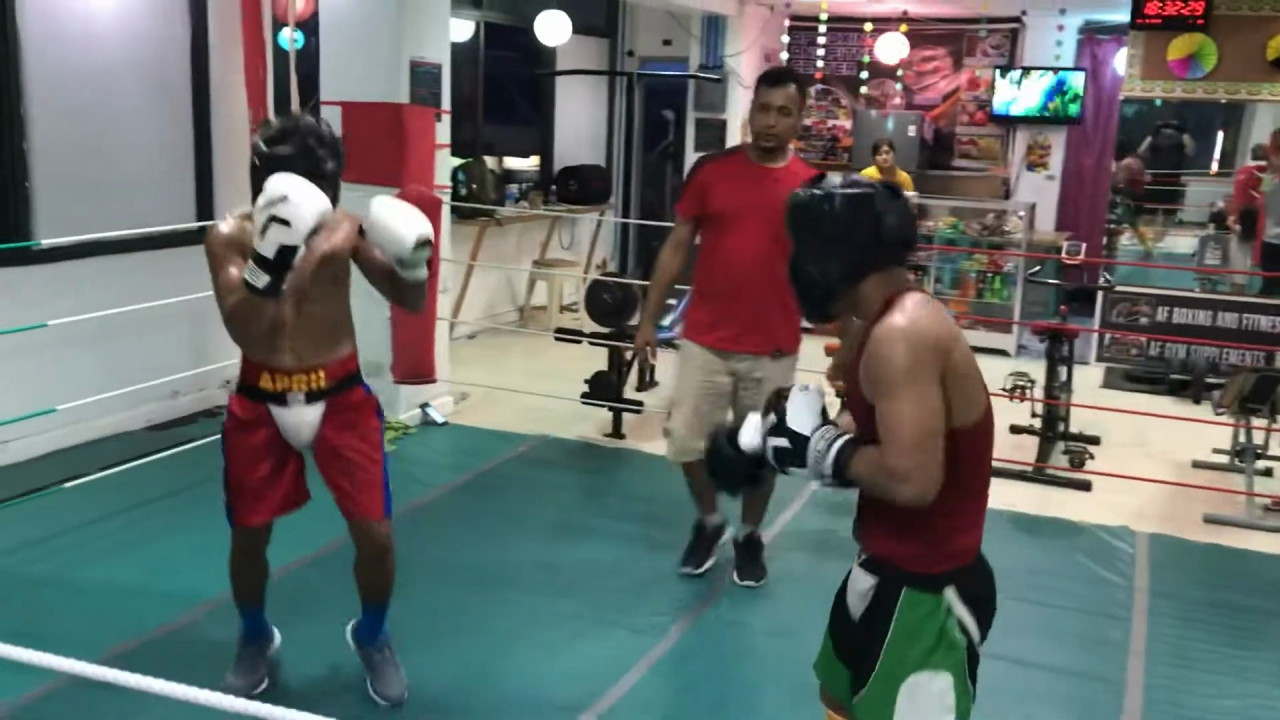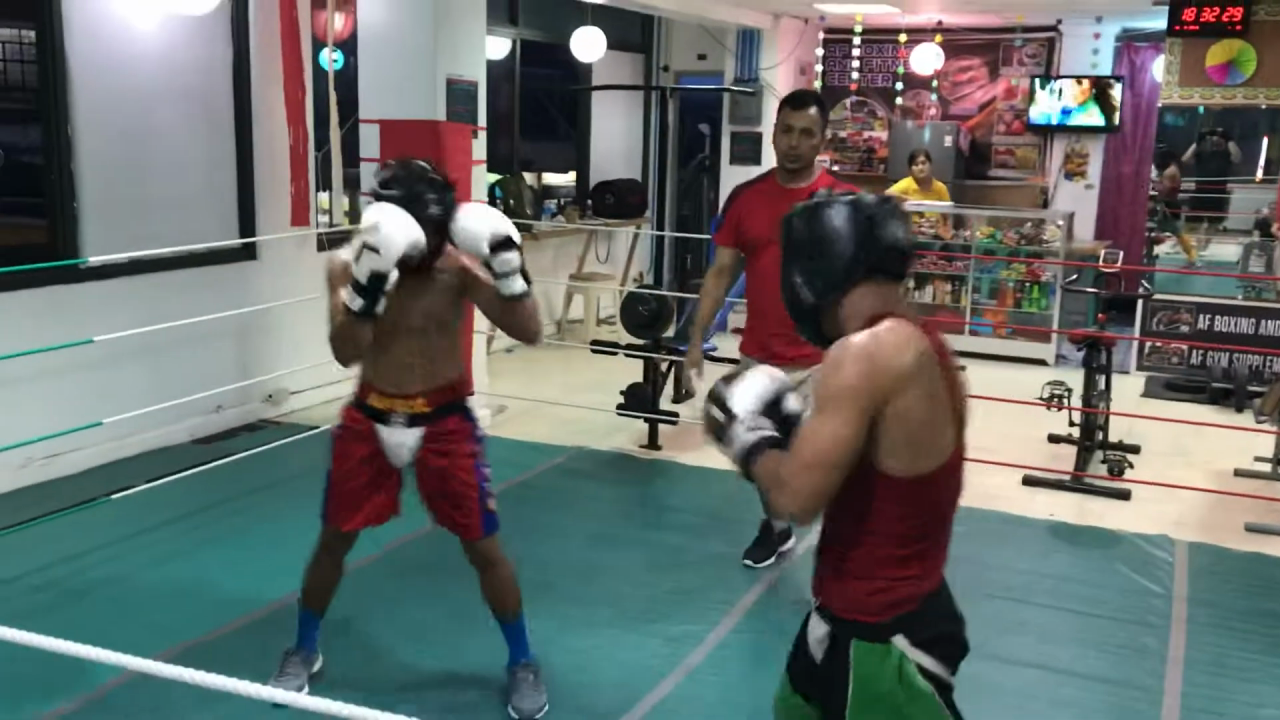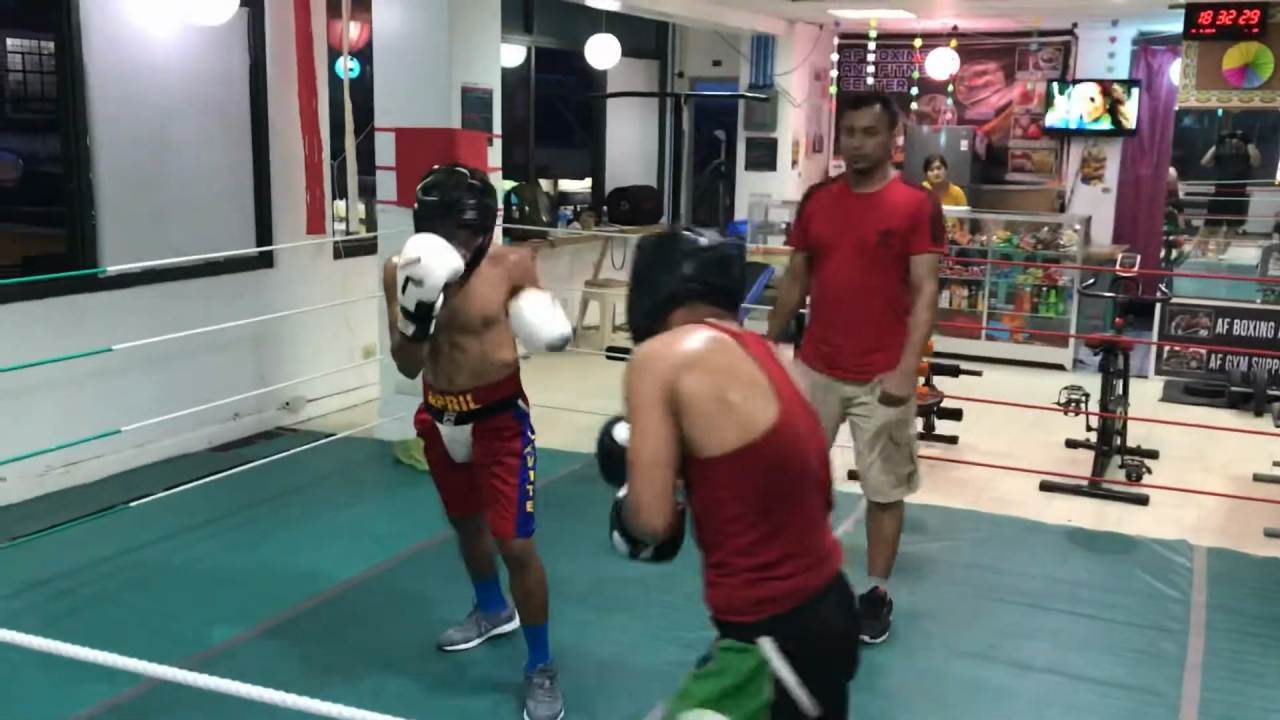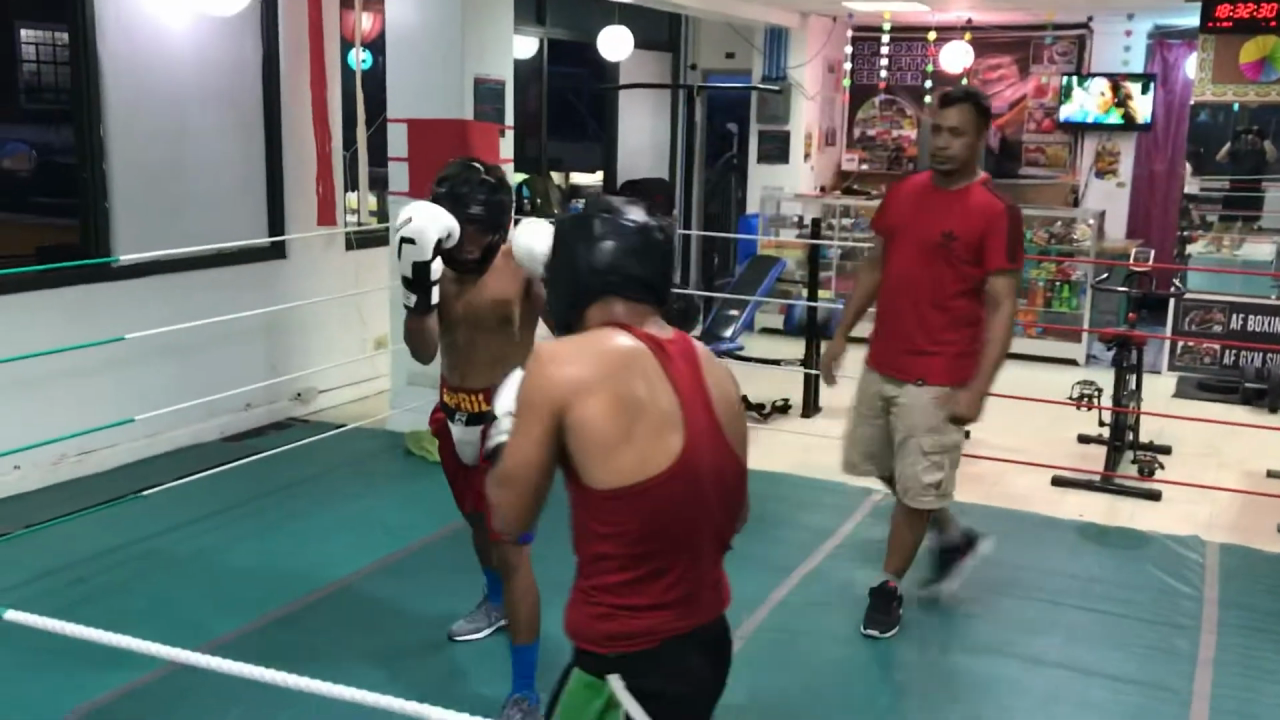
dt=0.4s
person 1, frame 1
left shoulder: (347, 228)
right shoulder: (230, 237)
left elbow: (408, 302)
right elbow: (243, 331)
left wrist: (409, 262)
right wrist: (269, 258)
left hip: (341, 399)
right hip: (261, 406)
left knee: (375, 535)
right knee: (249, 536)
left ankle: (372, 638)
right ankle: (256, 639)
person 1, frame 2
left shoulder: (459, 265)
right shoulder: (350, 264)
left elbow: (528, 333)
right elbow: (346, 353)
left wrist: (507, 268)
right wrist: (368, 283)
left hip: (444, 422)
right hip: (371, 419)
left knee: (484, 549)
right knee: (334, 541)
left ankle: (522, 663)
right ankle: (303, 650)
person 1, frame 3
left shoulder: (512, 265)
right shoulder: (402, 271)
left elbow: (556, 336)
right elbow: (406, 365)
left wrist: (553, 329)
right wrist: (417, 309)
left hip: (498, 418)
right hip: (438, 417)
left knee: (516, 546)
right knee: (466, 526)
left ankle: (541, 668)
right ankle: (492, 610)
person 1, frame 4
left shoulder: (521, 265)
right shoulder: (432, 265)
right elbow: (423, 351)
right wrist: (418, 281)
right hip: (454, 415)
left knee: (512, 550)
right knee: (479, 521)
right ankle: (497, 601)
person 2, frame 1
left shoulder: (814, 188)
right shoulder: (710, 171)
right elbow: (677, 247)
right wrist: (648, 318)
left hip: (773, 349)
right hip: (705, 340)
right knee: (686, 442)
left ankle: (748, 537)
right ankle: (708, 522)
person 2, frame 2
right shoulder: (745, 198)
right elbow: (720, 273)
right wrist: (696, 343)
left hip: (825, 358)
right hip: (761, 355)
right ankle: (776, 525)
person 2, frame 3
left shoulder: (918, 206)
right shoulder: (817, 201)
left elbow: (925, 292)
right elbow: (796, 277)
left wrist: (905, 370)
right wrist: (770, 341)
left hip: (880, 377)
right hip: (818, 366)
left knee: (885, 486)
left ankle: (876, 593)
person 2, frame 4
left shoulder: (996, 213)
right shoulder: (902, 192)
left elbow: (1002, 307)
left wrist: (977, 389)
right wrist: (840, 336)
left hip: (937, 379)
right hip: (881, 365)
left knee: (921, 486)
right knee: (873, 463)
left ankle: (888, 588)
right ankle: (954, 538)
person 3, frame 1
left shoulder: (905, 335)
right shoulder: (883, 325)
left elbow: (912, 478)
left wrist: (818, 446)
right wrist: (783, 435)
left hip: (925, 591)
right hip: (885, 569)
person 3, frame 2
left shoulder: (865, 355)
right shoulder: (918, 345)
left elbow: (796, 495)
left wrist: (747, 434)
right wrist: (788, 419)
left hip: (883, 636)
right hip: (854, 611)
person 3, frame 3
left shoulder: (661, 358)
right shoulder: (765, 355)
left elbow: (654, 518)
left wrist: (628, 498)
left hip: (772, 636)
right hip: (822, 609)
person 3, frame 4
left shoulder: (563, 365)
right shoulder: (714, 370)
left elbow: (509, 516)
left wrist: (506, 428)
left hip: (630, 670)
right hip: (704, 645)
